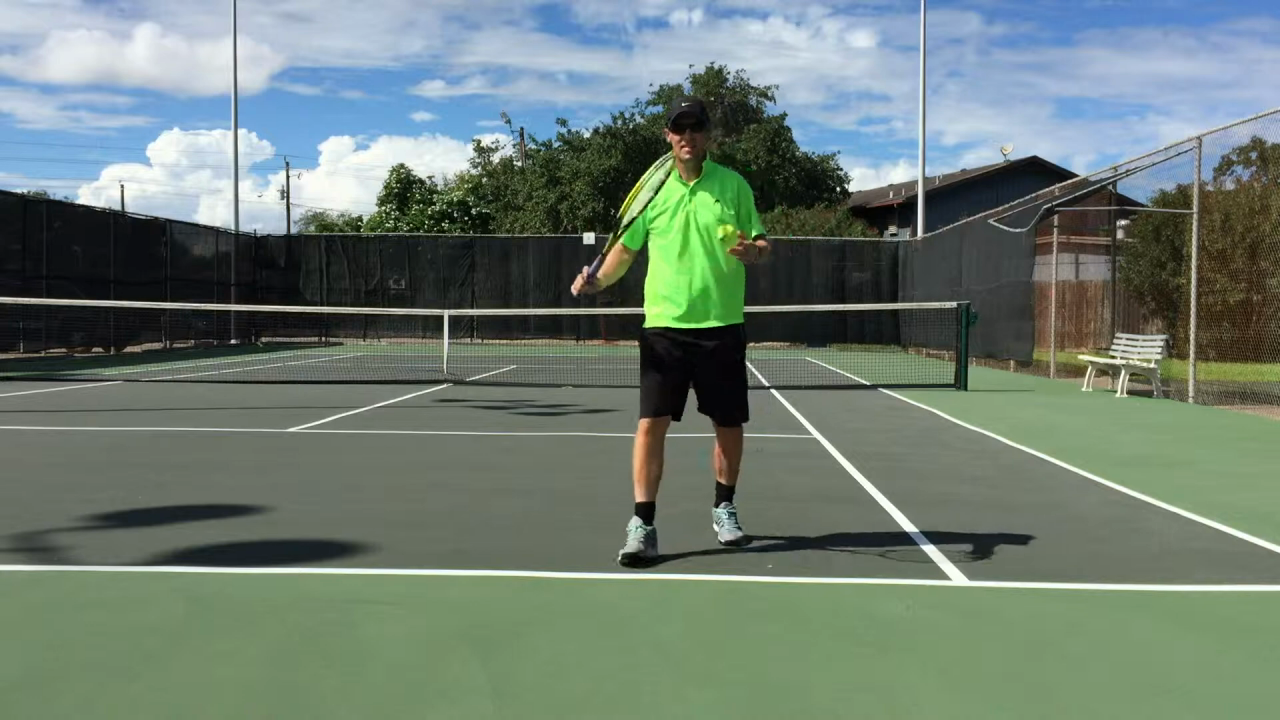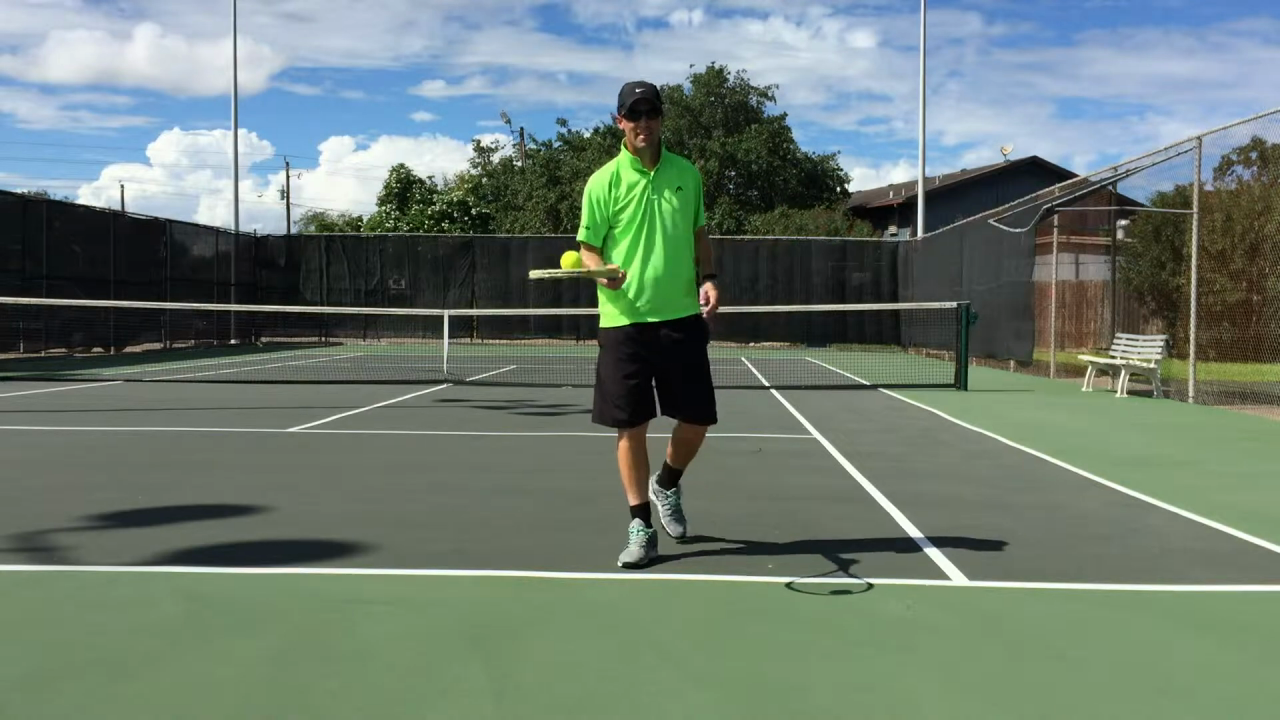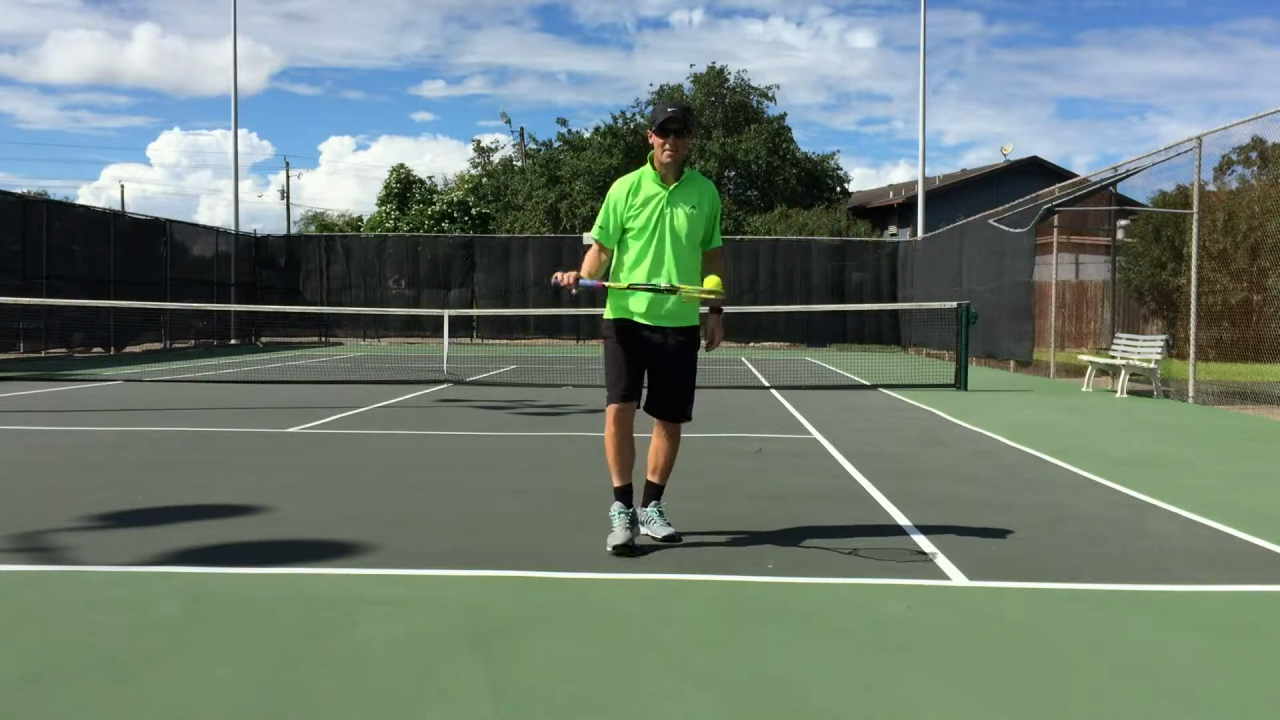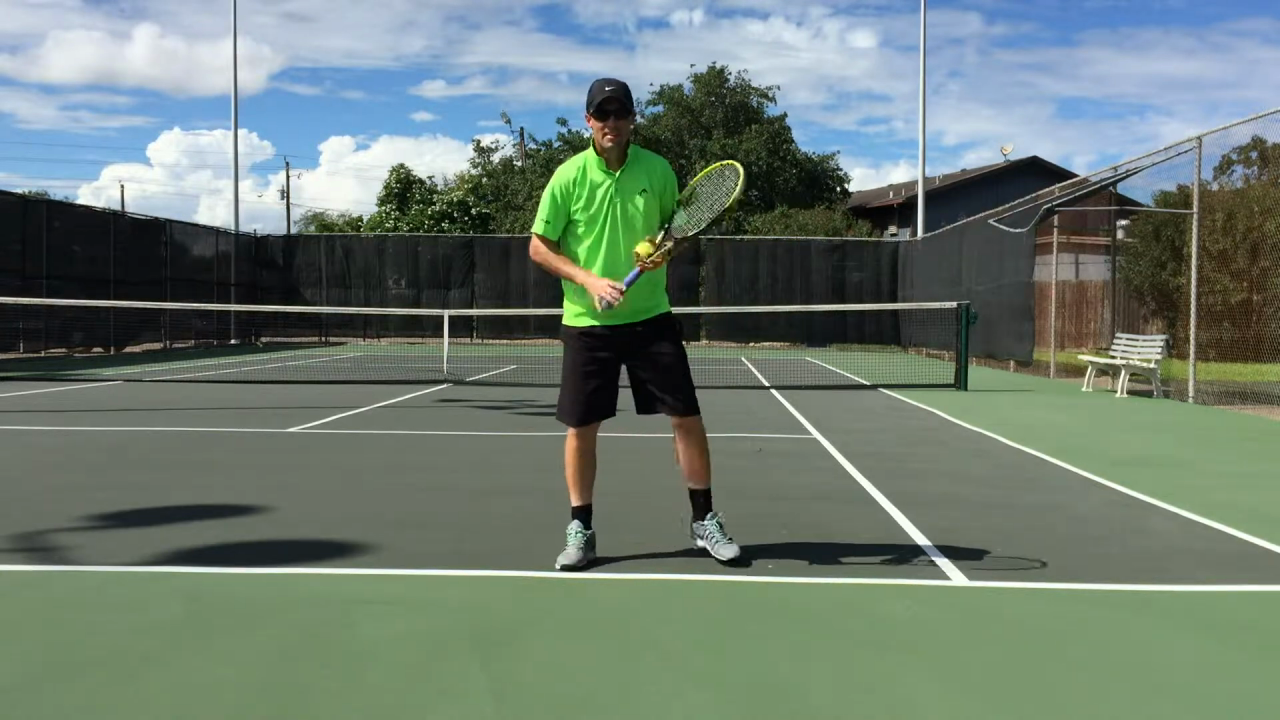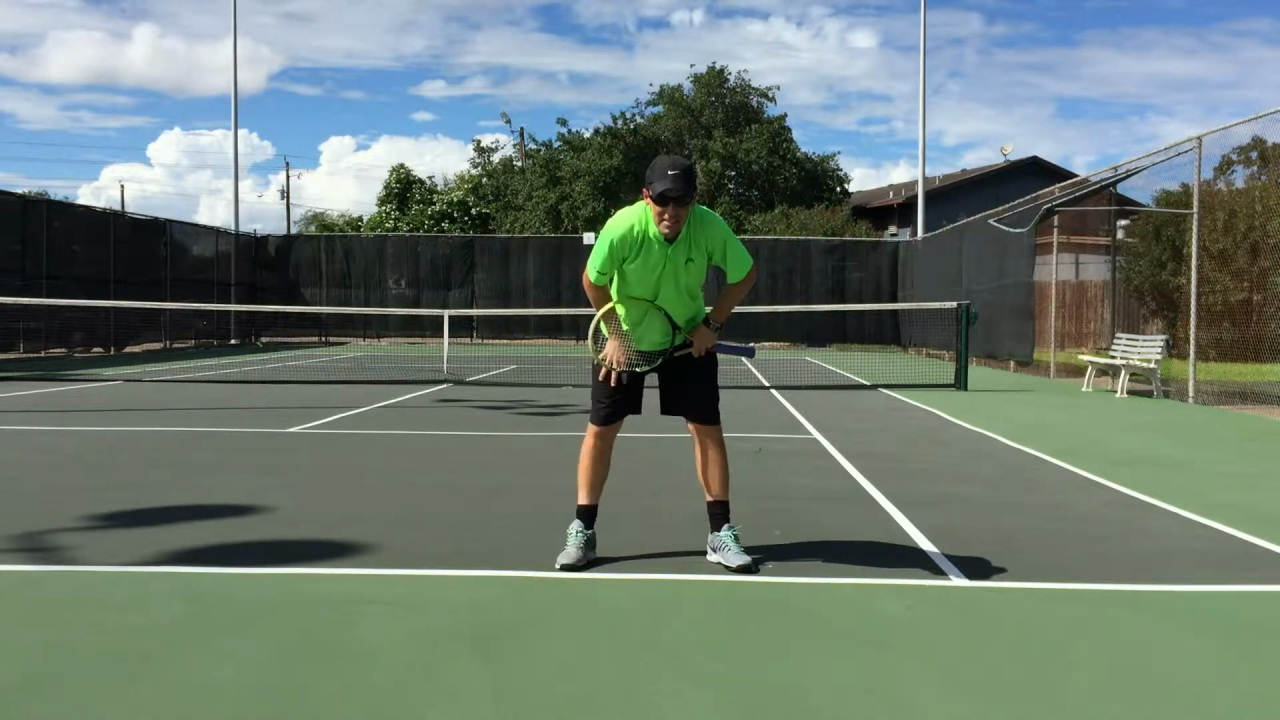
dt=1s
person 1, frame 1
left shoulder: (734, 185)
right shoulder: (651, 189)
left elbow: (761, 240)
right elbow: (626, 249)
left wrist: (751, 250)
right wrist: (596, 280)
left hip: (722, 324)
right hip: (664, 325)
left knee: (728, 424)
right knee: (651, 422)
left ankle: (724, 507)
right ankle: (642, 527)
person 1, frame 2
left shoulder: (686, 173)
right shoulder: (603, 181)
right elbow: (588, 250)
left wrist: (707, 278)
right wrist: (602, 274)
left hip: (682, 318)
right hip: (624, 321)
left knee: (697, 420)
right knee: (631, 426)
left ankle: (665, 485)
right ankle: (641, 528)
person 1, frame 3
left shoulder: (705, 192)
right shoulder: (625, 189)
left elbow: (712, 255)
right elbow: (600, 249)
left wrist: (714, 309)
right wrist: (581, 276)
left hip: (680, 324)
right hip: (627, 318)
left knee: (670, 420)
right knee: (619, 410)
left ankle: (651, 508)
right ankle: (622, 510)
person 1, frame 4
left shoulder: (658, 169)
right shoulder: (568, 176)
right elbow: (539, 246)
left wrist: (665, 250)
right wrist: (588, 279)
left hip: (652, 317)
right hip: (589, 322)
left knee: (687, 417)
right knee: (581, 426)
left ankle: (704, 519)
right ankle: (580, 531)
person 1, frame 5
left shoulder: (711, 227)
right shoulder: (621, 228)
left elbow: (744, 276)
right elbow: (593, 282)
left wrist: (712, 324)
left hip: (689, 335)
left knee: (707, 427)
right knee: (601, 428)
left ankle: (721, 534)
right ankle: (582, 532)
